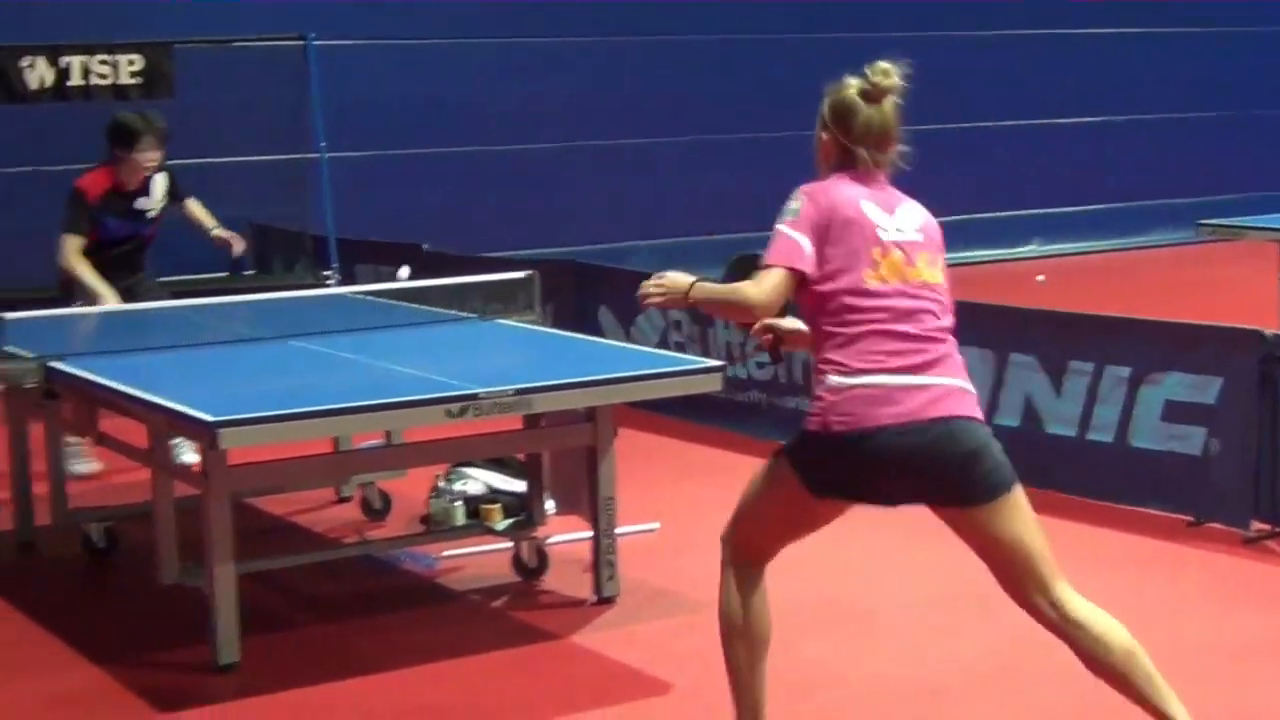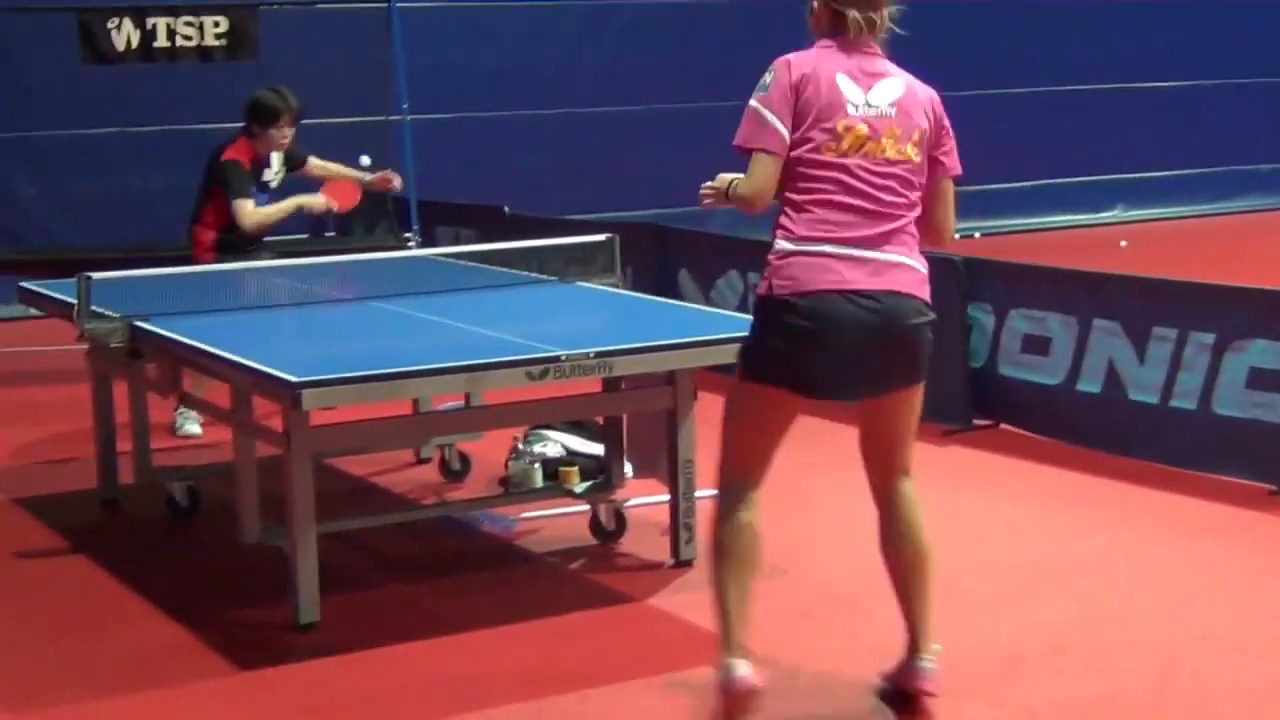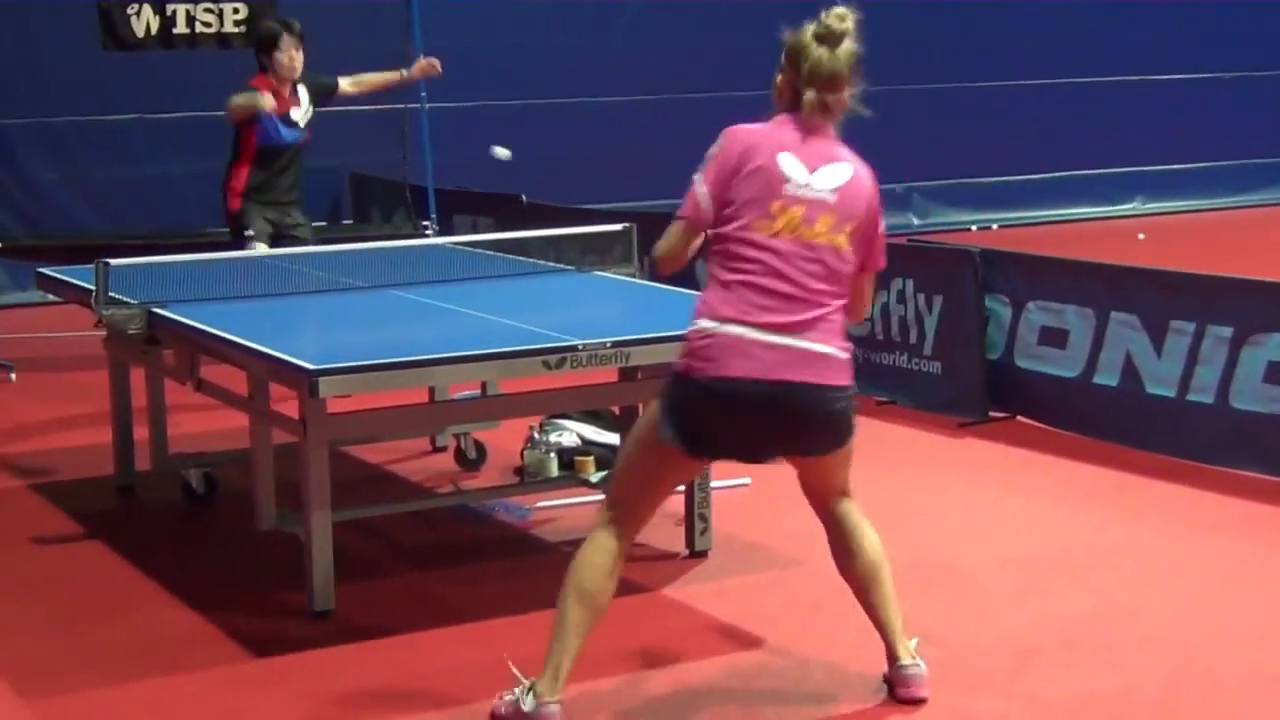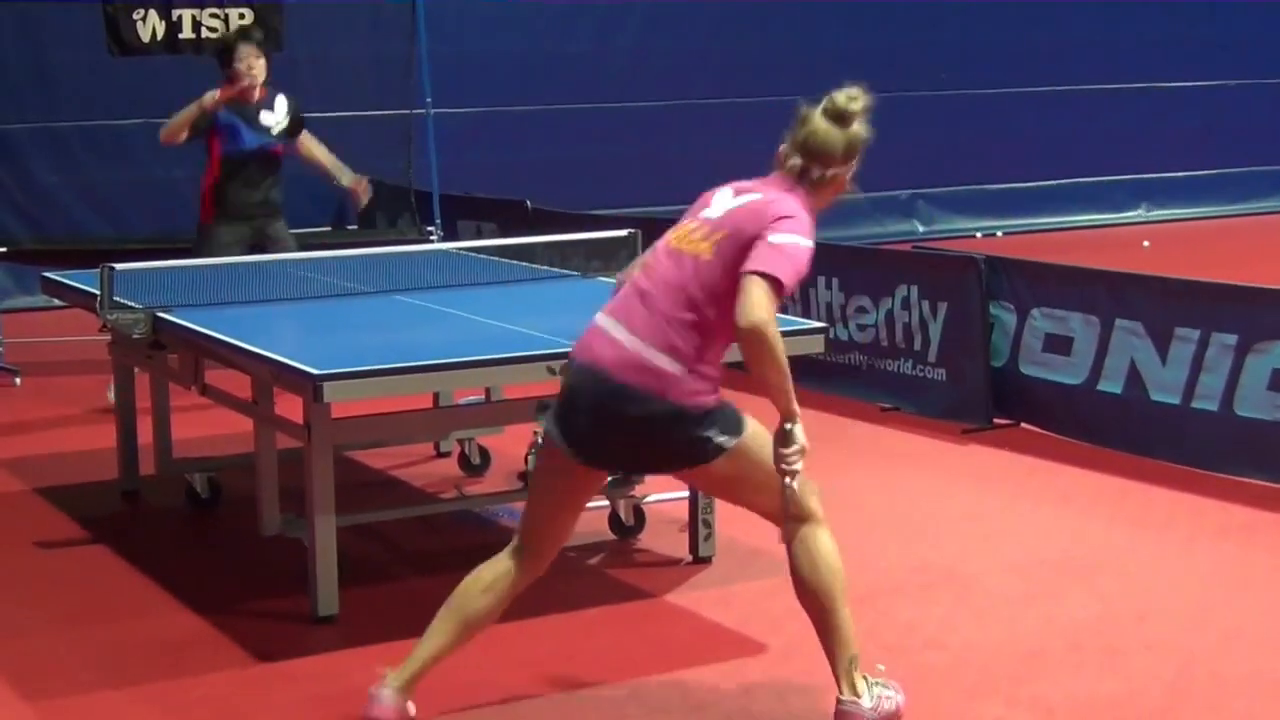
dt=0.3s
person 1, frame 1
left shoulder: (818, 200)
right shoulder: (919, 221)
left elbow: (761, 298)
left wrist: (693, 290)
left hip: (854, 429)
right hip: (953, 428)
left knee: (742, 554)
right knee: (1050, 596)
person 1, frame 2
left shoulder: (795, 72)
right shoulder: (922, 98)
left elbow: (756, 191)
right elbow: (941, 231)
left wrist: (726, 187)
left hip: (804, 301)
right hip: (900, 307)
left knee: (738, 485)
right knee: (894, 484)
right ankle: (920, 660)
person 1, frame 3
left shoulder: (739, 144)
right shoulder: (863, 183)
left elbow: (675, 253)
left wrist: (731, 255)
left hip: (719, 376)
right hip: (817, 386)
left knee: (616, 523)
right knee: (837, 504)
right ankle: (902, 662)
person 1, frame 4
left shoulder: (728, 194)
right shoulder: (789, 224)
right elbow: (752, 323)
right wrist: (789, 419)
left hip: (594, 378)
right hip: (666, 402)
left knee: (526, 555)
right knee: (802, 516)
person 2, frame 1
left shoulder: (160, 177)
right shoulder: (88, 189)
left elbow: (187, 203)
right elbow: (68, 255)
left wrist: (216, 231)
right wrist: (102, 293)
left hip: (134, 275)
right hip: (89, 280)
left ankle: (176, 437)
right ankle: (75, 443)
person 2, frame 2
left shoulder: (278, 149)
right shoulder: (232, 160)
left elbow: (316, 166)
right elbow: (248, 220)
left wrist: (366, 179)
right wrist: (300, 201)
left hip: (252, 247)
right hip: (220, 249)
right ankle: (187, 408)
person 2, frame 3
left shoulder: (304, 88)
right shoulder: (254, 92)
left elbow: (353, 85)
right elbow: (233, 109)
left wrist: (407, 74)
right wrist: (256, 102)
left hip: (286, 204)
right hip: (250, 202)
person 2, frame 4
left shoulder: (281, 102)
right shoulder: (217, 105)
left elbow: (305, 144)
right elbow: (168, 137)
left wrist: (344, 177)
right wrist: (200, 107)
left hip: (268, 216)
right hip: (222, 217)
